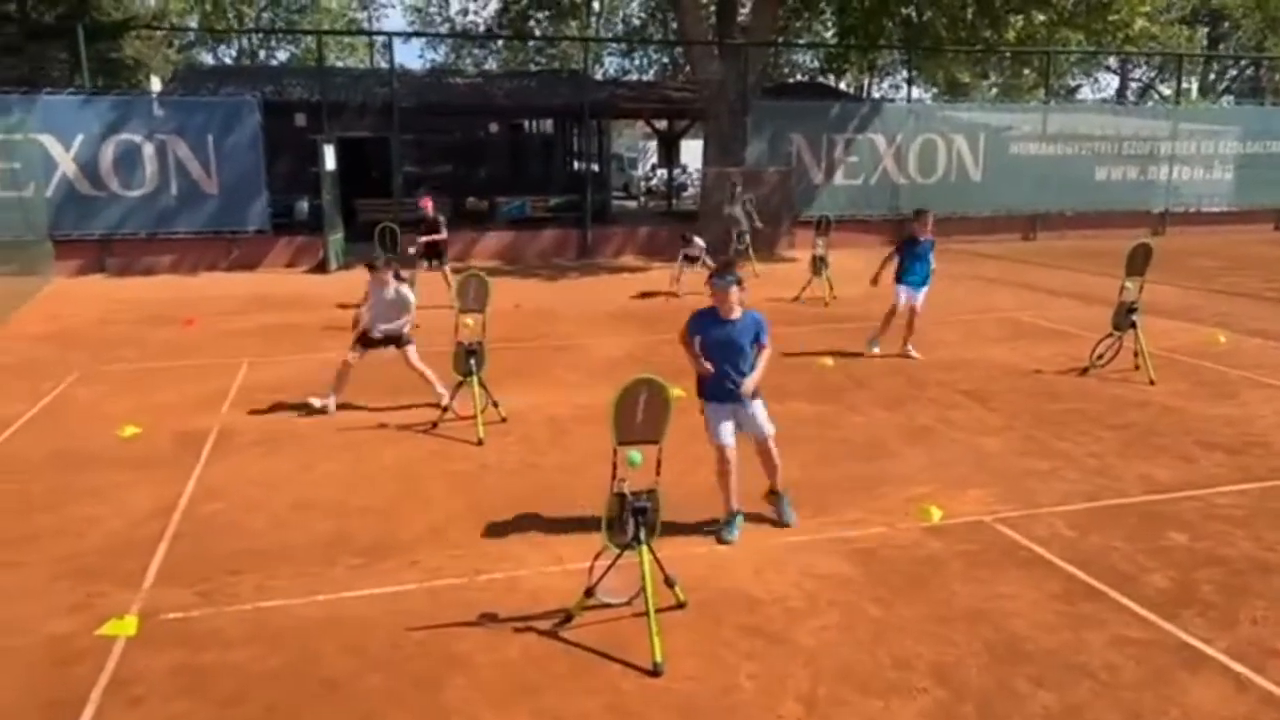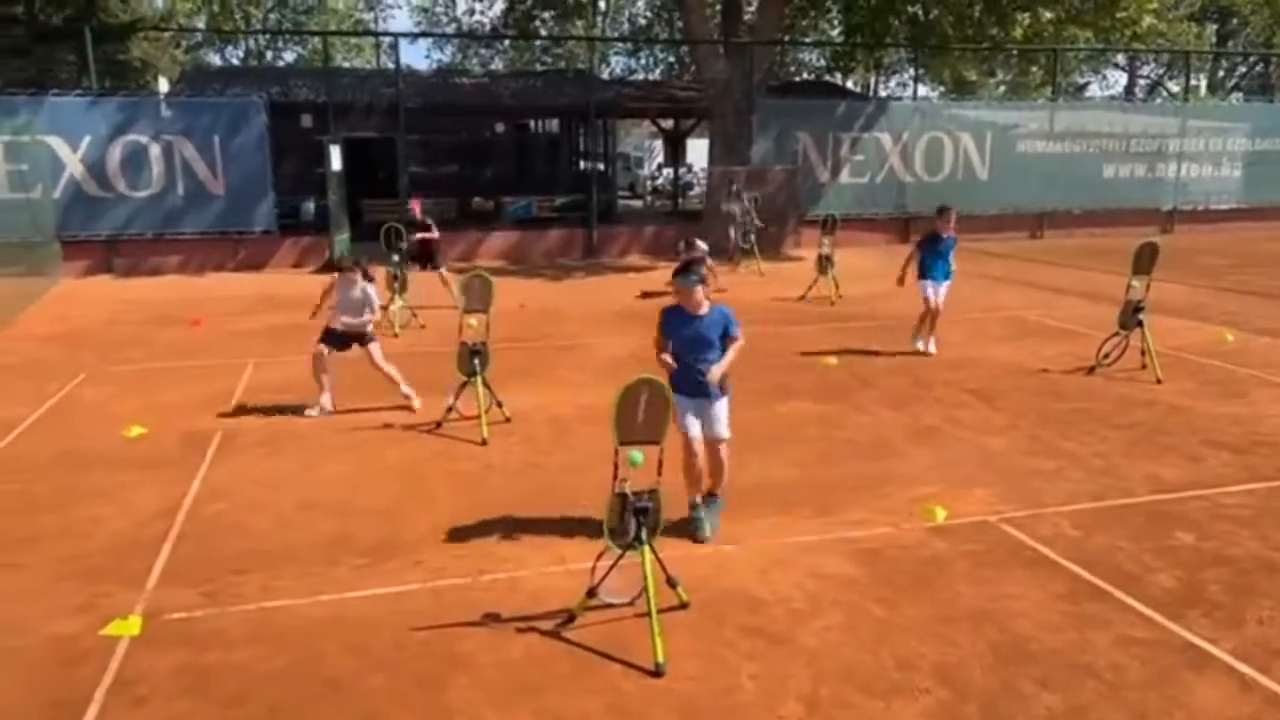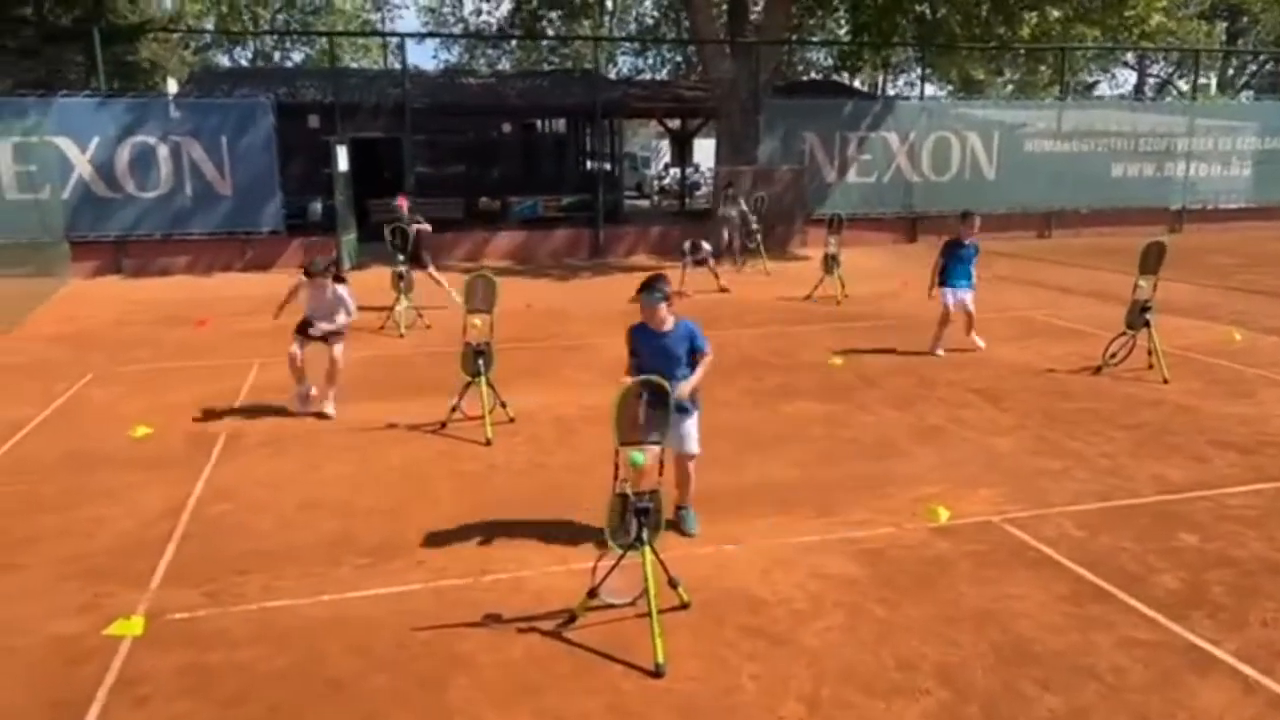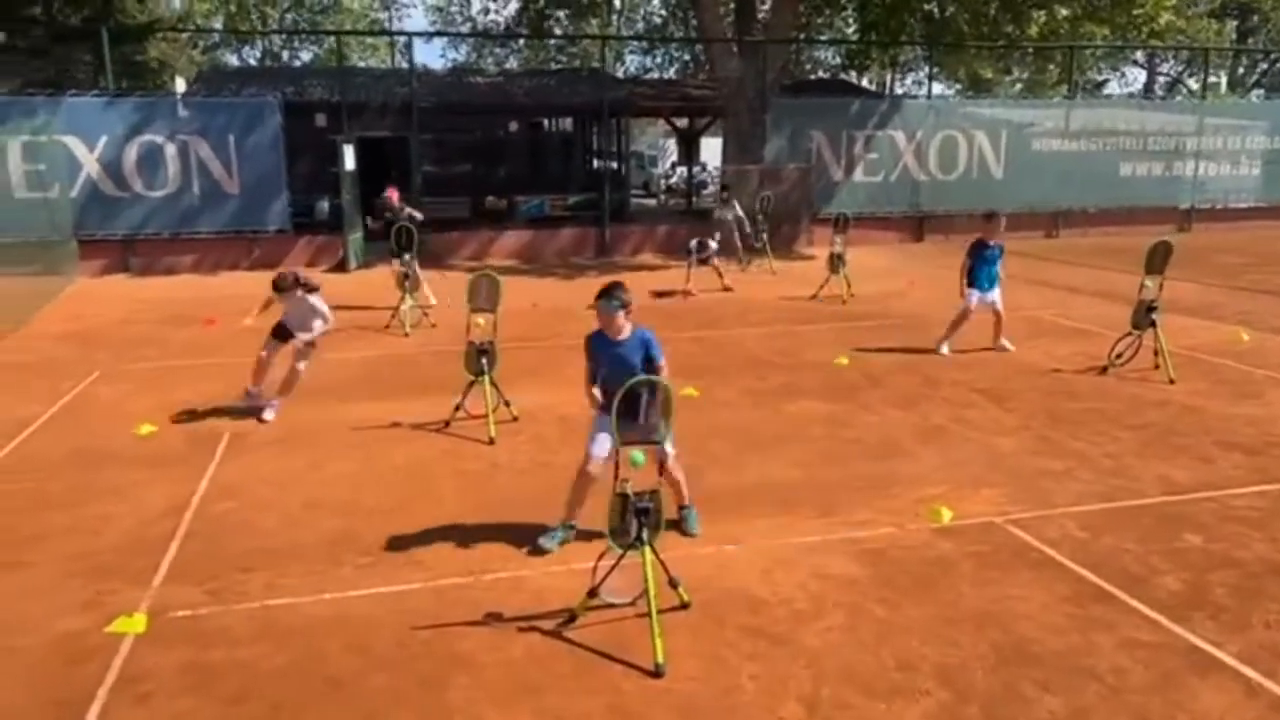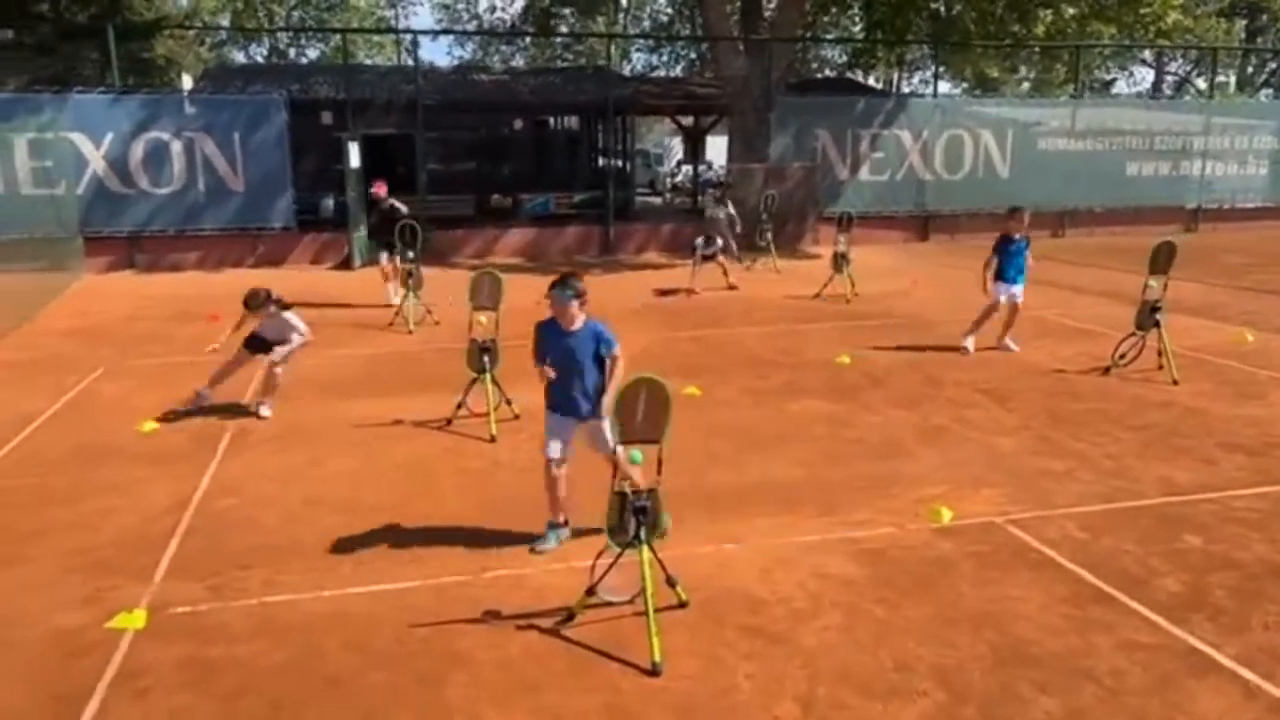
dt=0.1s
person 1, frame 1
left shoulder: (755, 321)
right shoulder: (700, 318)
left elbow: (766, 349)
right elbow: (685, 338)
left wrist: (756, 376)
right wrist: (697, 360)
left hip: (748, 397)
right hip: (714, 399)
left knee: (768, 449)
right knee: (727, 456)
left ankle: (776, 494)
right ankle: (733, 514)
person 1, frame 2
left shoulder: (723, 315)
right shoulder: (669, 315)
left elbow: (738, 341)
right elbow: (661, 339)
left wrist: (722, 366)
right wrist: (662, 355)
left hip: (714, 394)
right hip: (683, 393)
left knee: (719, 448)
right knee: (693, 449)
left ankle: (713, 495)
right ankle: (696, 506)
person 1, frame 3
left shoulder: (688, 330)
right shoulder: (636, 333)
left elbow: (706, 357)
left wrist: (691, 383)
right wrist: (629, 378)
left hip: (683, 407)
left knee: (686, 463)
left ankle: (684, 508)
person 1, frame 4
left shoulder: (644, 339)
right shoulder: (593, 341)
left elbow: (662, 370)
right wrist: (591, 390)
right hip: (608, 414)
left knee: (668, 466)
right knee: (589, 469)
left ankle: (685, 509)
right ankle: (567, 526)
person 1, frame 5
left shoulder: (597, 331)
right shoulder: (545, 330)
left elbow: (617, 359)
right elbow: (539, 358)
left wrist: (608, 396)
right wrist: (542, 371)
left hip: (596, 410)
right hip: (559, 412)
left knee: (618, 462)
right knee: (553, 470)
right ankle: (558, 525)
